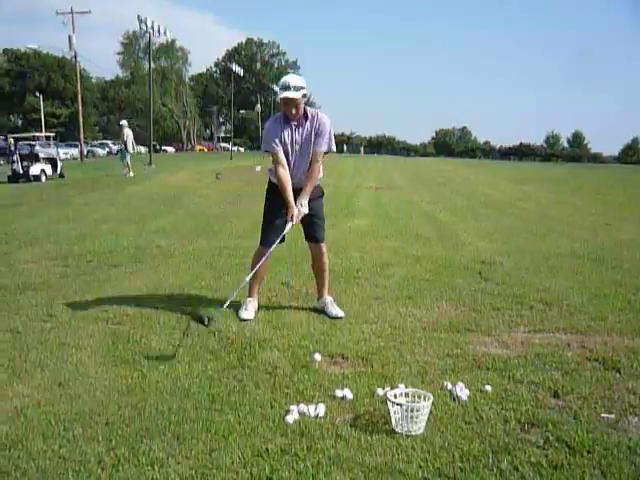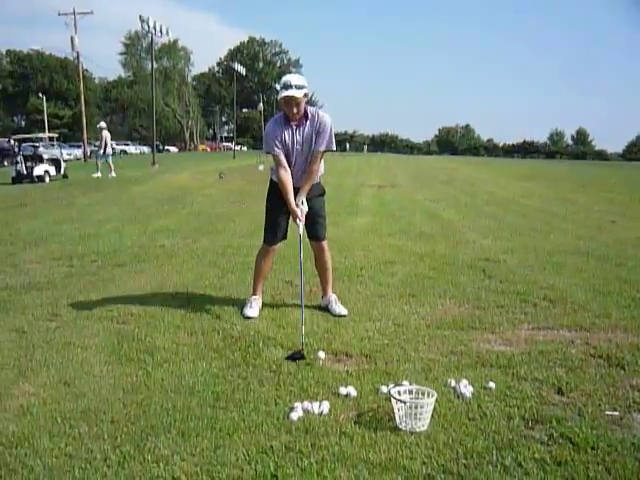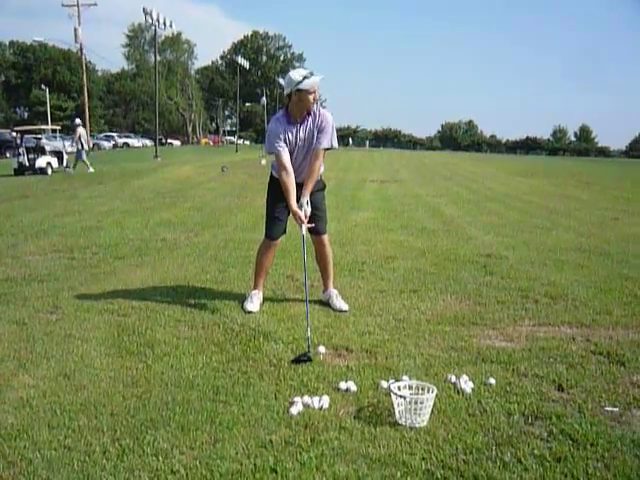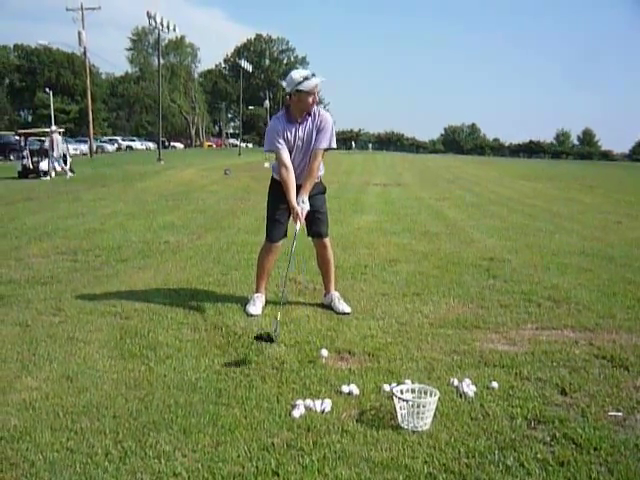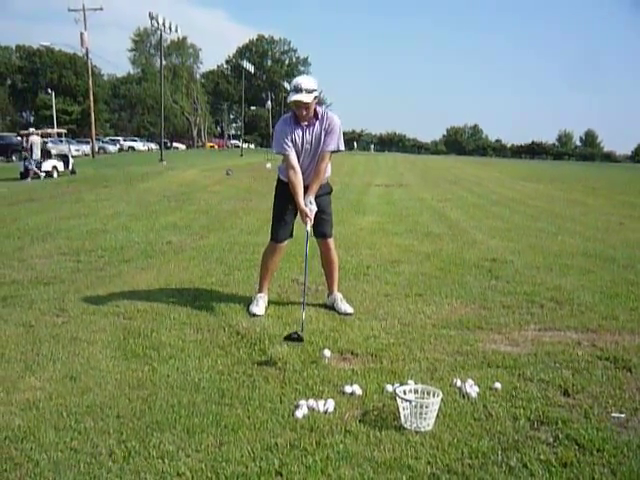
dt=0.7s
person 1, frame 1
left shoulder: (320, 121)
right shoulder: (273, 126)
left elbow: (316, 164)
right elbow: (280, 167)
left wrist: (303, 199)
right wrist: (290, 204)
left hip: (310, 190)
right hip: (279, 189)
left knee: (319, 246)
right knee: (266, 245)
left ankle: (324, 298)
right ankle: (251, 299)
person 1, frame 2
left shoulder: (321, 121)
right shoulder: (274, 127)
left elbow: (315, 163)
right elbow: (282, 168)
left wrist: (302, 197)
right wrist: (291, 205)
left hip: (311, 188)
right hip: (280, 188)
left knee: (320, 243)
right knee: (270, 243)
left ankle: (328, 296)
right ankle: (255, 297)
person 1, frame 3
left shoulder: (323, 118)
right shoulder: (276, 125)
left elbow: (317, 160)
right elbow: (285, 168)
left wrist: (305, 197)
right wrist: (293, 207)
left hip: (313, 184)
right hip: (281, 184)
left knee: (321, 237)
right knee: (272, 238)
left ankle: (329, 291)
right ankle: (256, 291)
person 1, frame 4
left shoulder: (323, 119)
right shoulder: (277, 124)
left elbow: (316, 161)
right elbow: (285, 165)
left wrist: (303, 197)
right wrist: (292, 204)
left hip: (313, 185)
right hip: (282, 186)
left knee: (322, 240)
right knee: (272, 241)
left ankle: (330, 294)
right ankle: (259, 294)
person 1, frame 5
left shoulder: (330, 121)
right shoulder: (284, 126)
left elbow: (323, 163)
right elbow: (292, 168)
left wrist: (310, 198)
right wrist: (300, 204)
left hip: (319, 187)
right hip: (288, 186)
left knee: (327, 240)
right knee: (278, 241)
left ankle: (334, 294)
right ankle: (261, 294)
